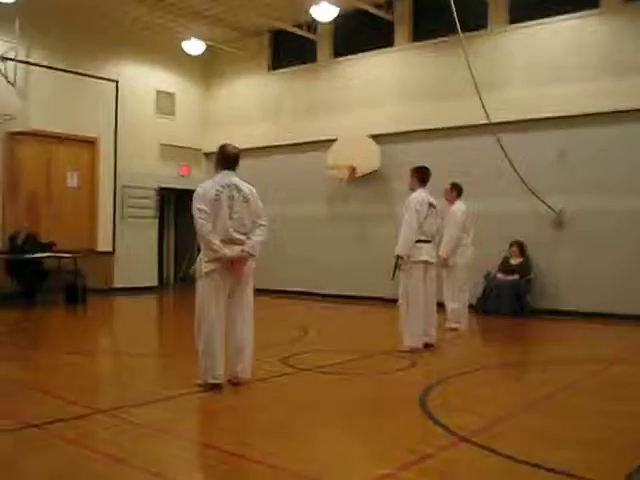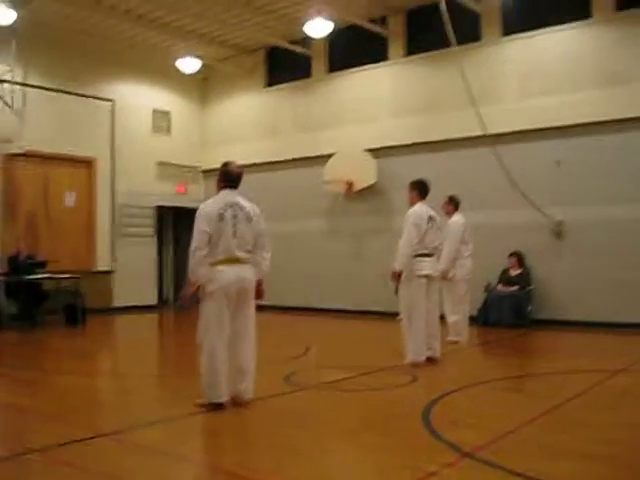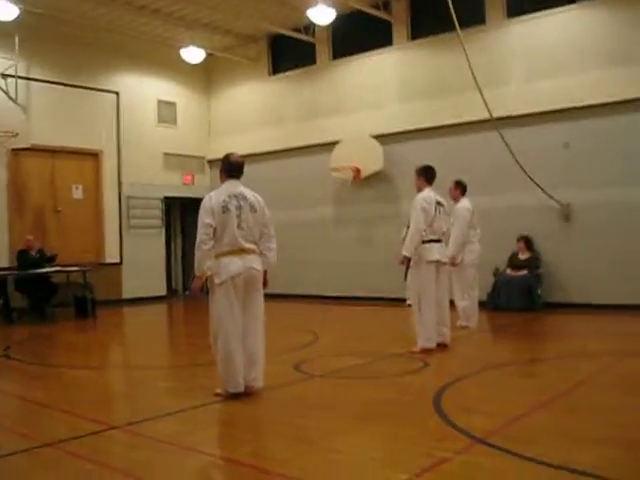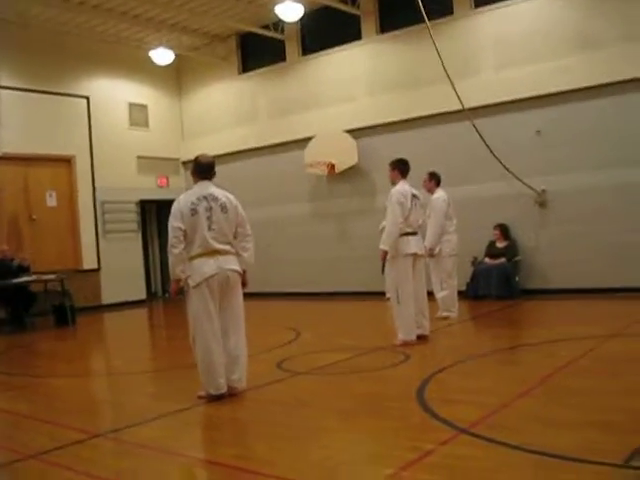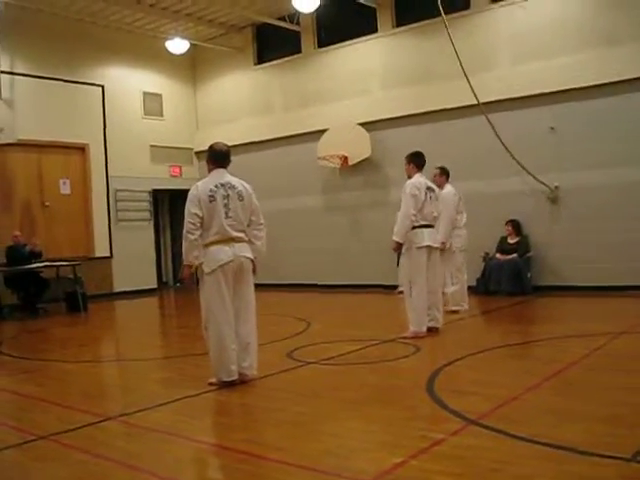
dt=0.7s
person 1, frame 1
left shoulder: (205, 189)
right shoulder: (249, 191)
left elbow: (203, 226)
right elbow: (260, 225)
left wrist: (222, 255)
right wrist: (246, 252)
left hip: (215, 259)
right hip: (243, 260)
left knee: (211, 319)
right knee: (241, 317)
left ankle: (212, 376)
right ankle: (240, 372)
person 1, frame 2
left shoulder: (208, 207)
right shoulder: (252, 209)
left elbow: (199, 247)
right elbow: (262, 247)
left wrist: (193, 280)
right wrist: (259, 279)
left hip: (218, 275)
right hip: (245, 275)
left knee: (214, 337)
right knee: (243, 336)
left ankle: (216, 395)
right ankle: (242, 392)
person 1, frame 3
left shoulder: (212, 199)
right shoulder: (256, 199)
left elbow: (205, 240)
right elbow: (268, 238)
left wrist: (201, 274)
right wrist: (264, 268)
left hip: (225, 268)
right hip: (252, 266)
left knee: (227, 328)
right knee: (252, 325)
left ankle: (233, 384)
right ankle: (252, 381)
person 1, frame 4
left shoulder: (182, 202)
right shoulder: (229, 199)
left elbow: (176, 243)
right elbow: (244, 237)
left wrist: (176, 277)
right wrist: (243, 268)
left hip: (200, 269)
right hip: (228, 266)
left knee: (207, 331)
right knee: (232, 326)
left ankle: (216, 386)
right ankle: (235, 381)
person 1, frame 5
left shoulder: (199, 189)
right shoulder: (244, 188)
left elbow: (192, 230)
right elbow: (257, 226)
left wrist: (189, 262)
right wrist: (253, 256)
left hip: (215, 257)
right hip: (242, 254)
left knee: (219, 317)
right knee: (244, 314)
left ankle: (226, 373)
right ankle: (245, 369)
person 2, frame 1
left shoulder: (414, 199)
right shoulder: (432, 202)
left elbow: (409, 228)
right elbow: (435, 228)
left wrist: (401, 253)
right wrist: (429, 249)
left hip: (415, 252)
right hip: (429, 251)
left knee: (412, 298)
right knee: (428, 297)
left ankle: (414, 341)
right ankle: (428, 337)
person 2, frame 2
left shoulder: (414, 213)
right shoulder: (433, 215)
left elbow: (408, 243)
right elbow: (437, 243)
left wrist: (397, 267)
right wrist: (428, 260)
left hip: (416, 266)
right hip: (430, 265)
left knee: (414, 313)
right knee: (430, 311)
left ankle: (416, 355)
right ankle: (432, 351)
person 2, frame 3
left shoulder: (421, 198)
right shoulder: (440, 201)
left elbow: (417, 229)
right elbow: (443, 227)
left wrist: (407, 252)
left hip: (424, 251)
right hip: (439, 250)
left knee: (423, 299)
right knee: (439, 296)
left ankle: (427, 341)
right ankle: (442, 337)
person 2, frame 4
left shoulder: (397, 192)
right shoulder: (414, 193)
left elbow: (394, 223)
right elbow: (418, 220)
left wrist: (384, 247)
left hip: (401, 245)
right hip: (415, 242)
left knee: (402, 292)
right knee: (417, 289)
left ankle: (407, 334)
right ankle: (421, 329)
person 2, frame 5
left shoulder: (411, 185)
right shoulder: (431, 187)
left elbow: (407, 215)
right elbow: (434, 213)
left wrist: (398, 238)
left hip: (416, 237)
right hip: (430, 235)
left knee: (415, 285)
right knee: (432, 282)
left ankle: (418, 327)
right ankle: (433, 322)
person 3, frame 1
left shoulder: (456, 210)
right shoulder: (459, 208)
left elbow: (453, 235)
left wrist: (445, 255)
right wrist: (446, 253)
left hip: (456, 255)
right hip: (459, 254)
left knee: (454, 290)
right knee: (458, 289)
left ankle: (457, 322)
right ankle: (458, 321)
person 3, frame 2
left shoulder: (454, 222)
right shoulder: (458, 221)
left elbow: (451, 248)
left wrist: (444, 268)
right wrist: (445, 267)
left hip: (456, 268)
right hip: (459, 267)
left knee: (455, 303)
right knee: (458, 302)
left ankle: (458, 335)
right ankle: (458, 333)
person 3, frame 3
left shoulder: (461, 208)
right shoulder: (465, 206)
left elbow: (459, 234)
left wrist: (452, 254)
right wrist: (454, 253)
left hip: (464, 254)
right hip: (467, 252)
left knee: (465, 288)
right knee: (467, 288)
left ankle: (468, 320)
right ankle: (468, 319)
person 3, frame 4
left shoulder: (437, 198)
right shoulder: (440, 197)
left elbow: (436, 224)
left wrist: (430, 246)
right wrist: (431, 244)
left hip: (442, 244)
right hip: (445, 243)
left knee: (443, 279)
right knee: (446, 278)
left ankle: (448, 310)
right ankle: (449, 309)
person 3, frame 5
left shoulder: (447, 193)
right shoulder: (449, 192)
left elbow: (448, 219)
left wrist: (442, 240)
right wrist: (443, 238)
left hip: (453, 238)
right hip: (455, 237)
left knee: (453, 273)
right knee: (457, 273)
left ankle: (456, 304)
right ankle: (459, 303)
